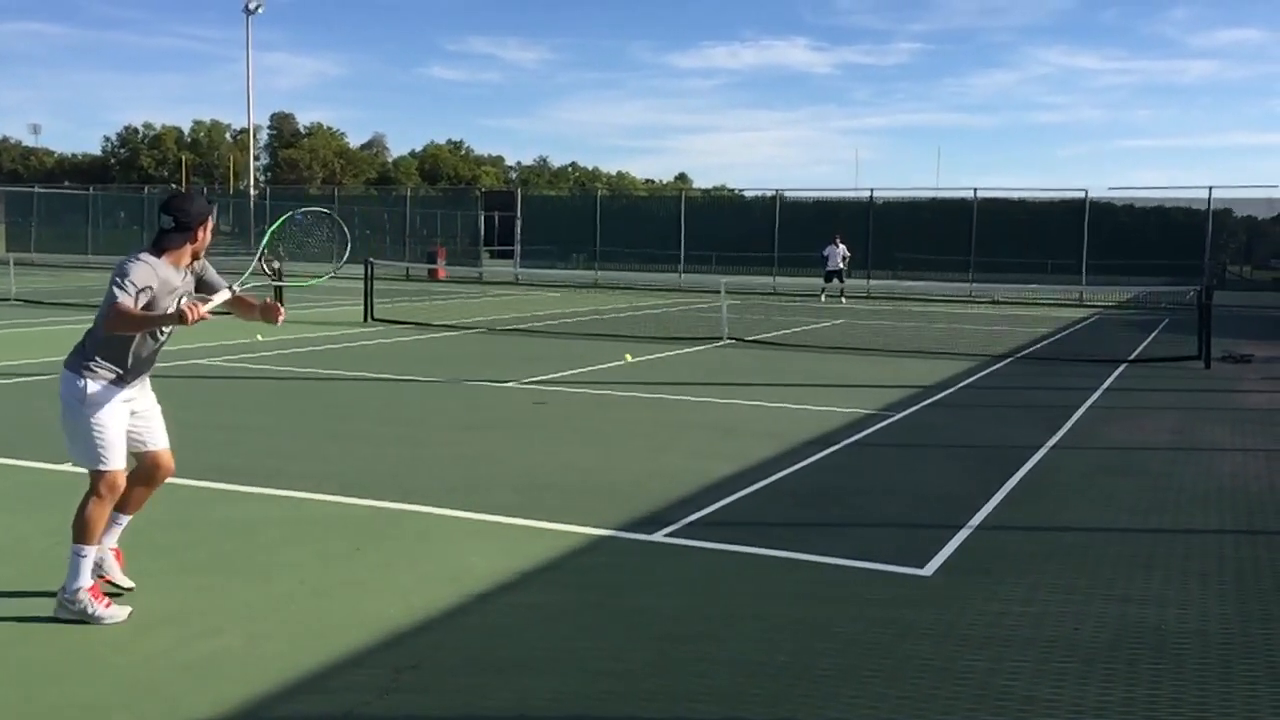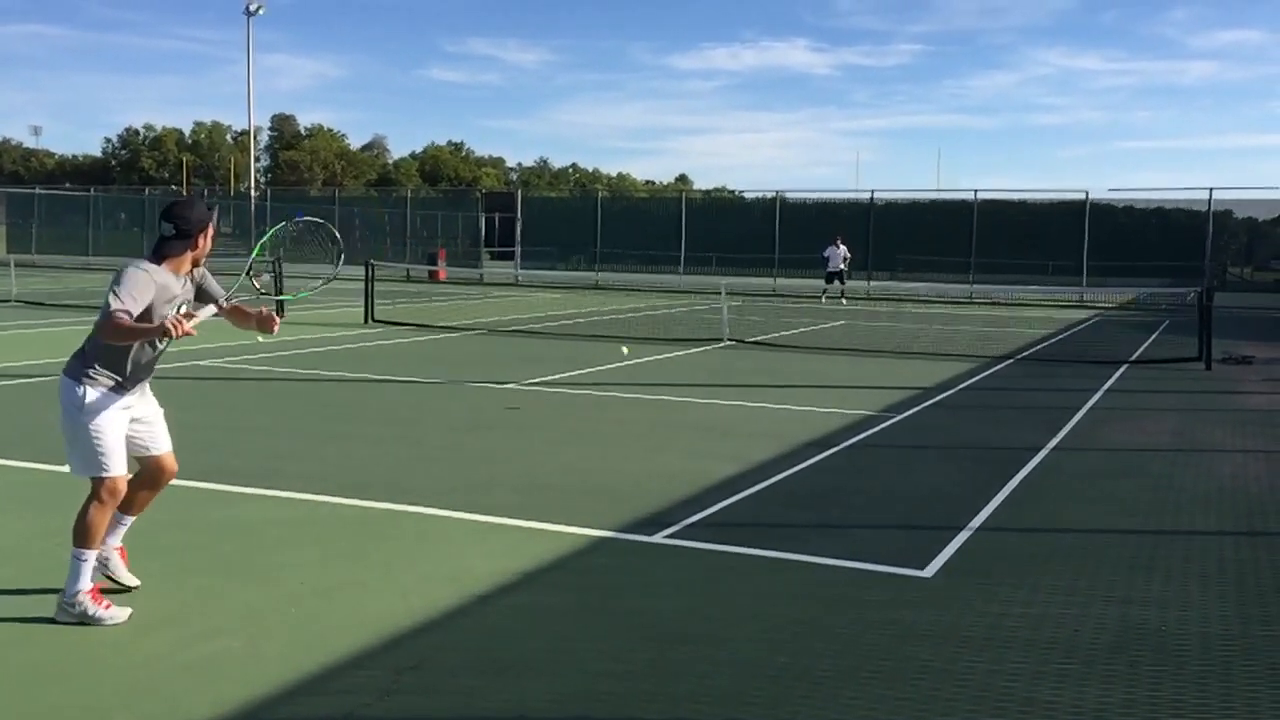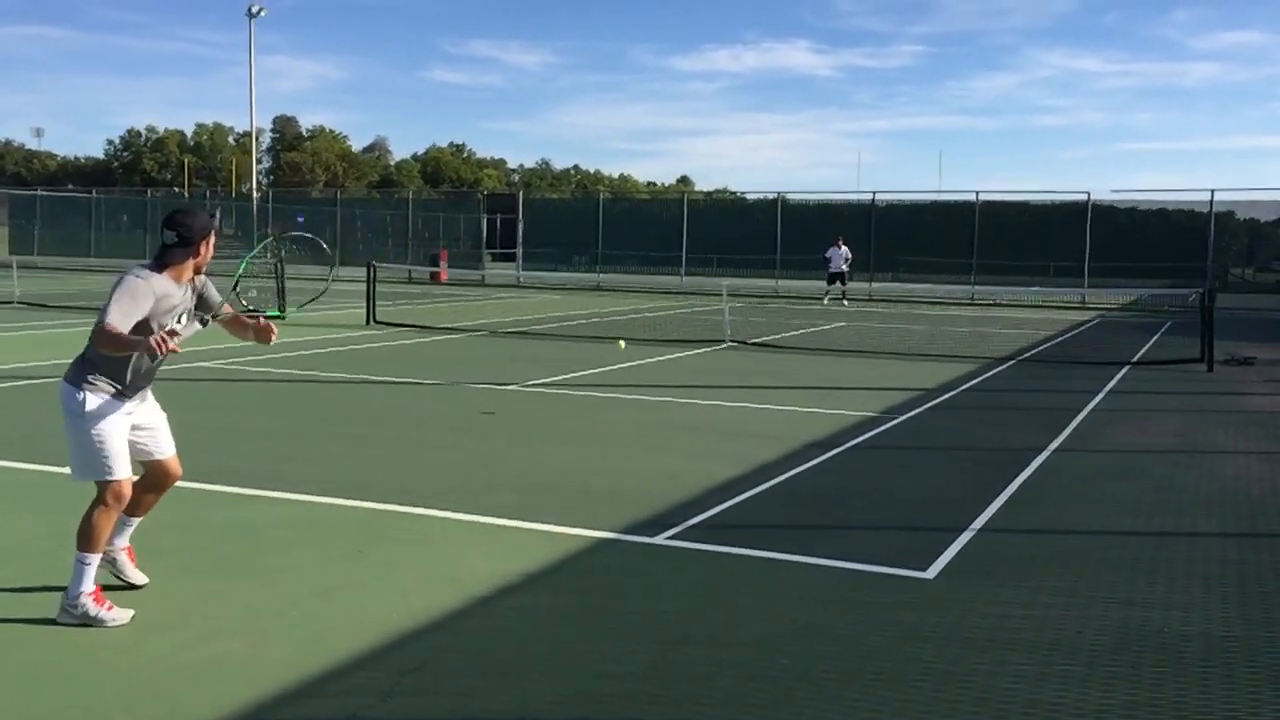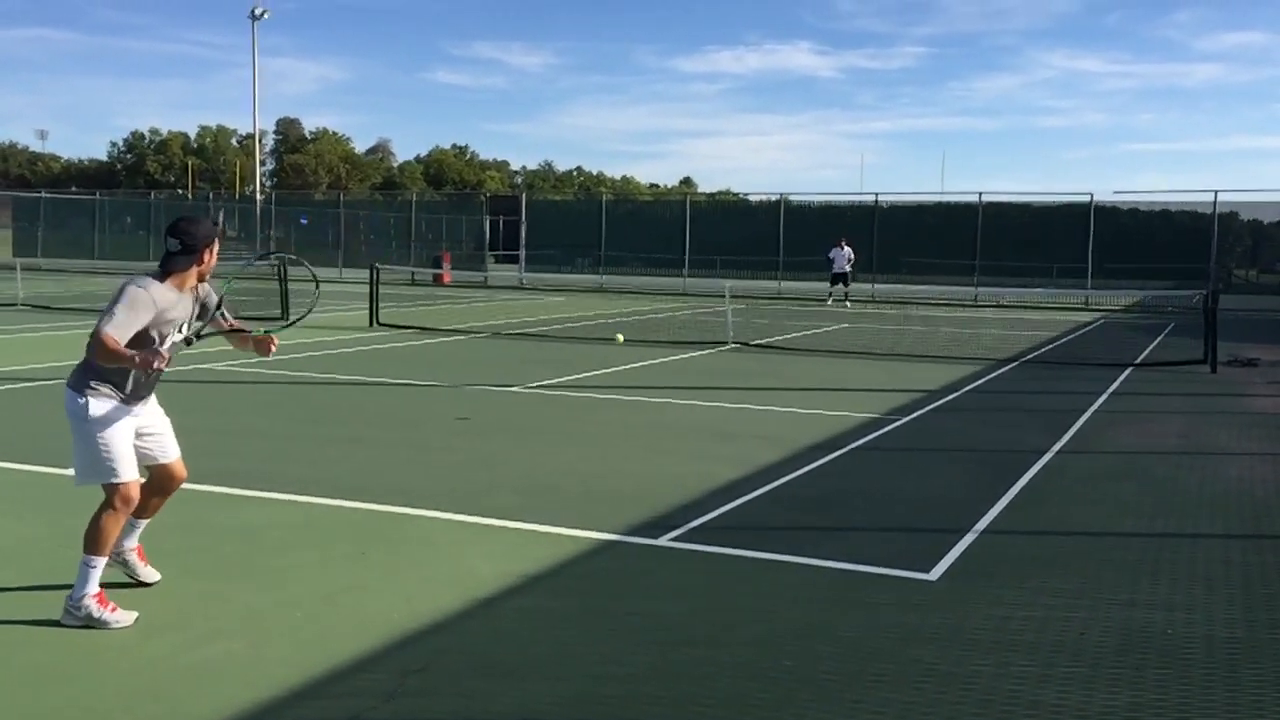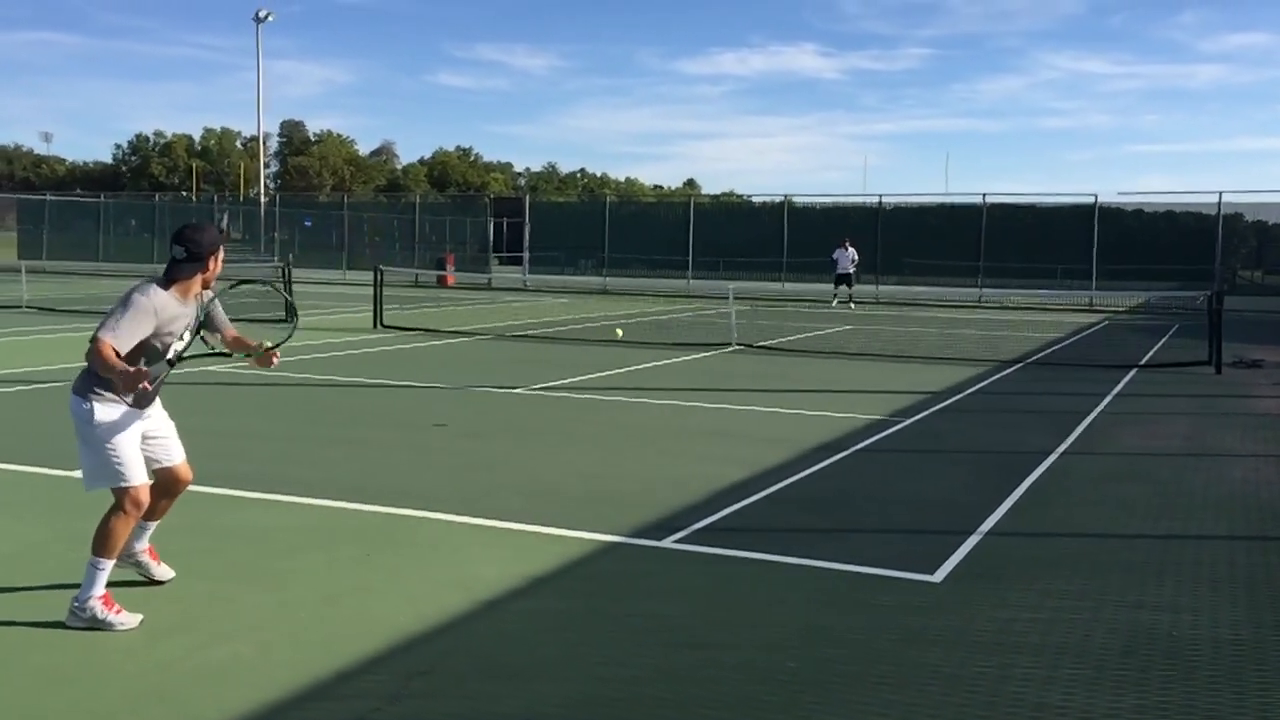
dt=0.2s
person 1, frame 1
left shoulder: (194, 267)
right shoulder: (140, 269)
left elbow: (232, 300)
right elbow: (115, 319)
left wrist: (261, 309)
right wrist: (170, 317)
left hip: (132, 383)
right hip: (93, 383)
left knee: (158, 466)
right knee: (109, 482)
left ankle: (103, 547)
right ankle: (75, 593)
person 1, frame 2
left shoulder: (194, 275)
right shoulder: (140, 276)
left elbow: (230, 310)
right elbow: (108, 328)
left wrist: (257, 319)
right wrist: (156, 329)
left hip: (133, 389)
right hip: (93, 389)
left knee: (162, 469)
right knee: (109, 488)
left ankle: (108, 547)
right ankle: (76, 596)
person 1, frame 3
left shoulder: (195, 283)
right shoulder: (139, 284)
left elbow: (229, 319)
right elbow: (101, 337)
left wrist: (254, 328)
right wrist: (142, 343)
left hip: (135, 394)
right hip: (94, 394)
left knee: (166, 472)
right knee: (116, 492)
left ankle: (115, 546)
right ankle: (79, 597)
person 1, frame 4
left shoulder: (199, 291)
right shoulder: (142, 293)
left elbow: (230, 329)
right elbow: (97, 345)
left wrist: (255, 342)
right wrist: (132, 358)
left hip: (138, 400)
right hip: (97, 399)
left knee: (171, 475)
right knee: (124, 495)
left ankle: (125, 547)
right ankle: (82, 600)
person 1, frame 5
left shoulder: (202, 298)
right shoulder: (146, 301)
left elbow: (231, 339)
right elbow: (97, 350)
left wrist: (256, 353)
right wrist: (121, 374)
left hip: (142, 404)
right hip: (103, 404)
left knee: (177, 477)
right knee: (133, 498)
left ankle: (135, 549)
right ankle: (88, 602)
